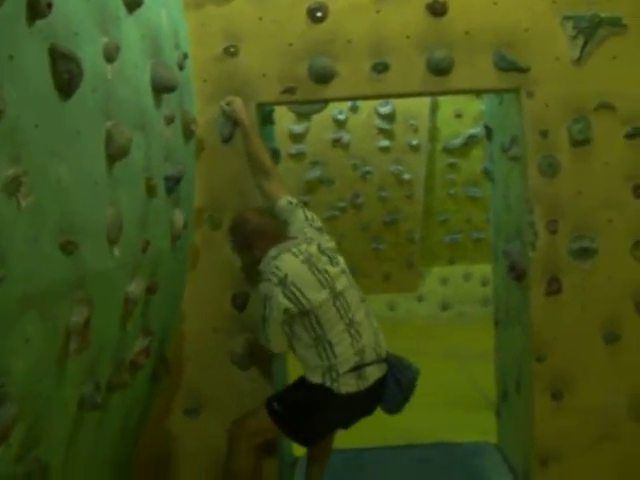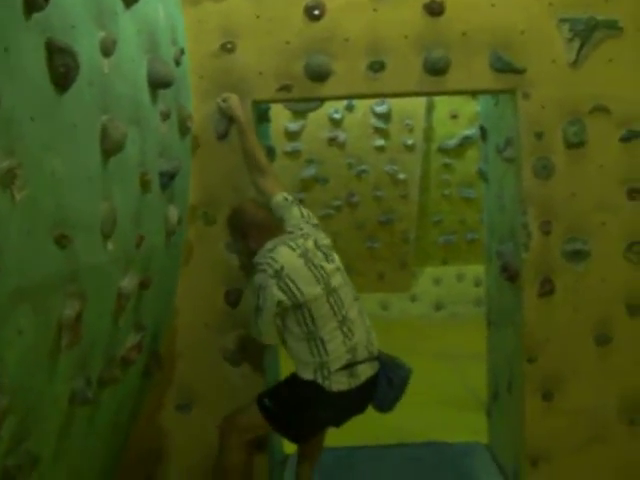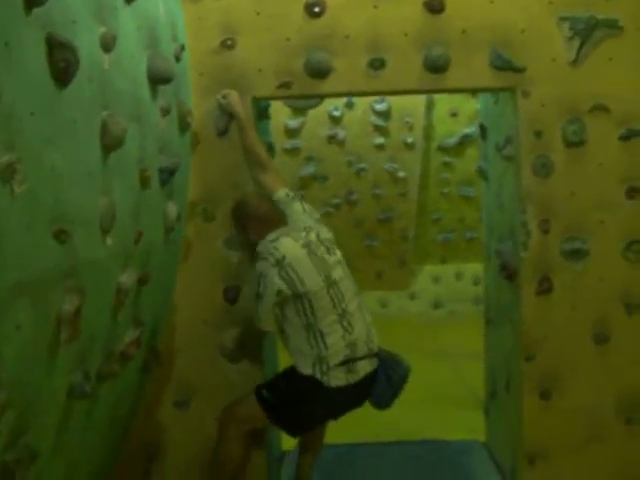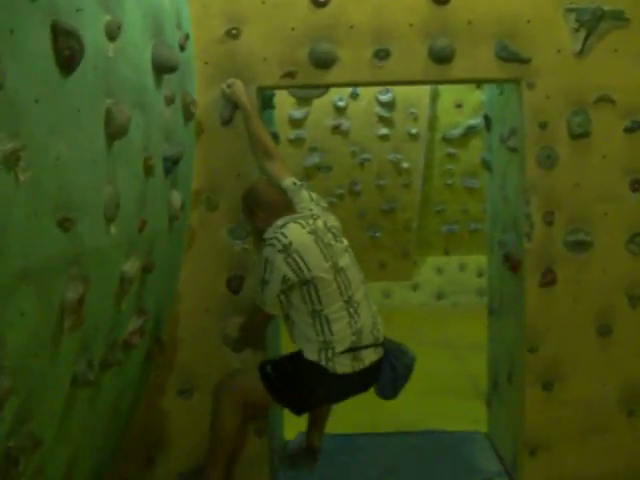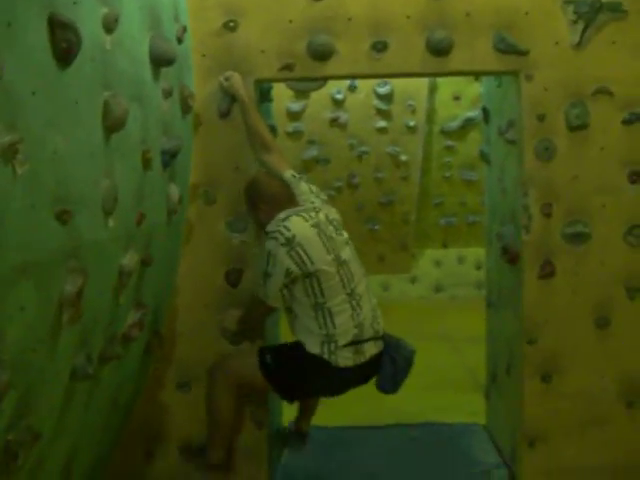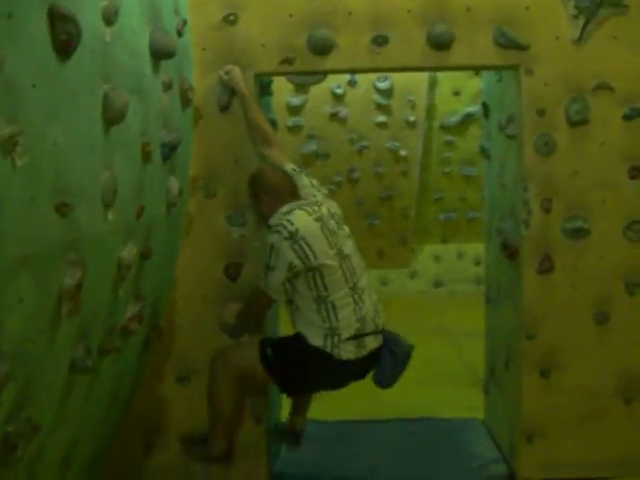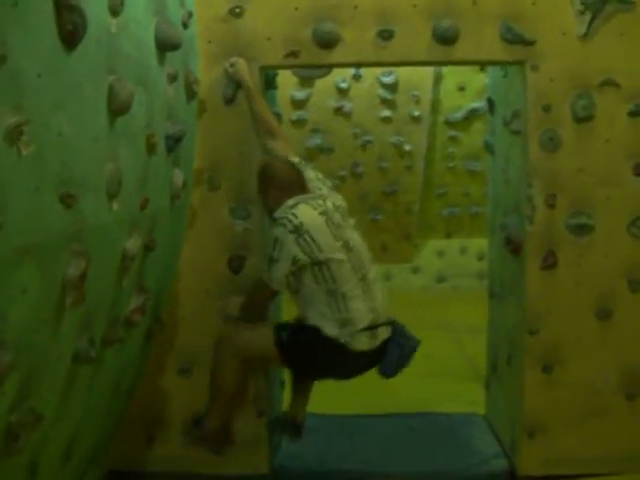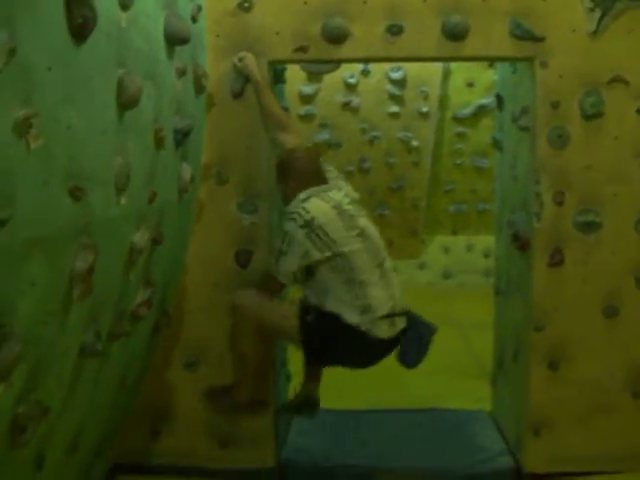
dt=0.1s
person 1, frame 1
left shoulder: (275, 280)
right shoulder: (310, 235)
left elbow: (272, 347)
right elbow: (269, 180)
left wrist: (248, 346)
right wrist: (245, 123)
left hip: (342, 391)
right hip: (374, 376)
left knee: (242, 433)
right knee: (321, 407)
person 1, frame 2
left shoulder: (271, 271)
right shoulder: (307, 230)
left elbow: (263, 338)
right elbow: (264, 177)
left wrist: (242, 344)
right wrist: (242, 120)
left hip: (333, 388)
right hip: (366, 375)
left knee: (234, 428)
right knee: (315, 398)
person 1, frame 3
left shoulder: (274, 261)
right shoulder: (308, 225)
left elbow: (262, 325)
right elbow: (265, 172)
right wrist: (242, 117)
left hip: (331, 383)
right hip: (365, 370)
left knee: (233, 419)
person 1, frame 4
left shoulder: (282, 246)
right shoulder: (315, 212)
left elbow: (265, 311)
right elbow: (270, 161)
left wrist: (244, 335)
right wrist: (246, 107)
left hip: (333, 371)
right hip: (370, 359)
left knee: (230, 391)
right ankle: (312, 442)
person 1, frame 5
left shoulder: (284, 239)
right shoulder: (317, 206)
left elbow: (264, 304)
right elbow: (271, 154)
left wrist: (240, 330)
right wrist: (244, 99)
left hip: (335, 364)
right hip: (370, 353)
left knee: (223, 372)
left ankle: (217, 456)
right ankle: (301, 427)
person 1, frame 6
left shoulder: (288, 232)
right shoulder: (317, 200)
left elbow: (264, 296)
right elbow: (271, 149)
left wrist: (239, 323)
right wrist: (244, 93)
left hip: (331, 358)
right hip: (366, 347)
left knee: (224, 361)
right knee: (298, 342)
left ankle: (218, 447)
right ankle: (295, 425)
person 1, frame 7
left shoulder: (292, 226)
right shoulder: (322, 194)
left elbow: (268, 288)
right elbow: (275, 141)
left wrist: (244, 315)
right wrist: (249, 85)
left hip: (343, 348)
right hip: (374, 338)
left knee: (229, 342)
right knee: (305, 327)
left ankle: (216, 428)
right ankle: (295, 416)
person 1, frame 8
left shoulder: (304, 219)
right shoulder: (337, 189)
left elbow: (277, 282)
right elbow: (286, 133)
left wrist: (253, 303)
right wrist: (257, 80)
left hip: (358, 337)
right hip: (383, 327)
left knee: (244, 302)
right knee: (304, 304)
left ankle: (245, 391)
right ankle: (307, 395)
